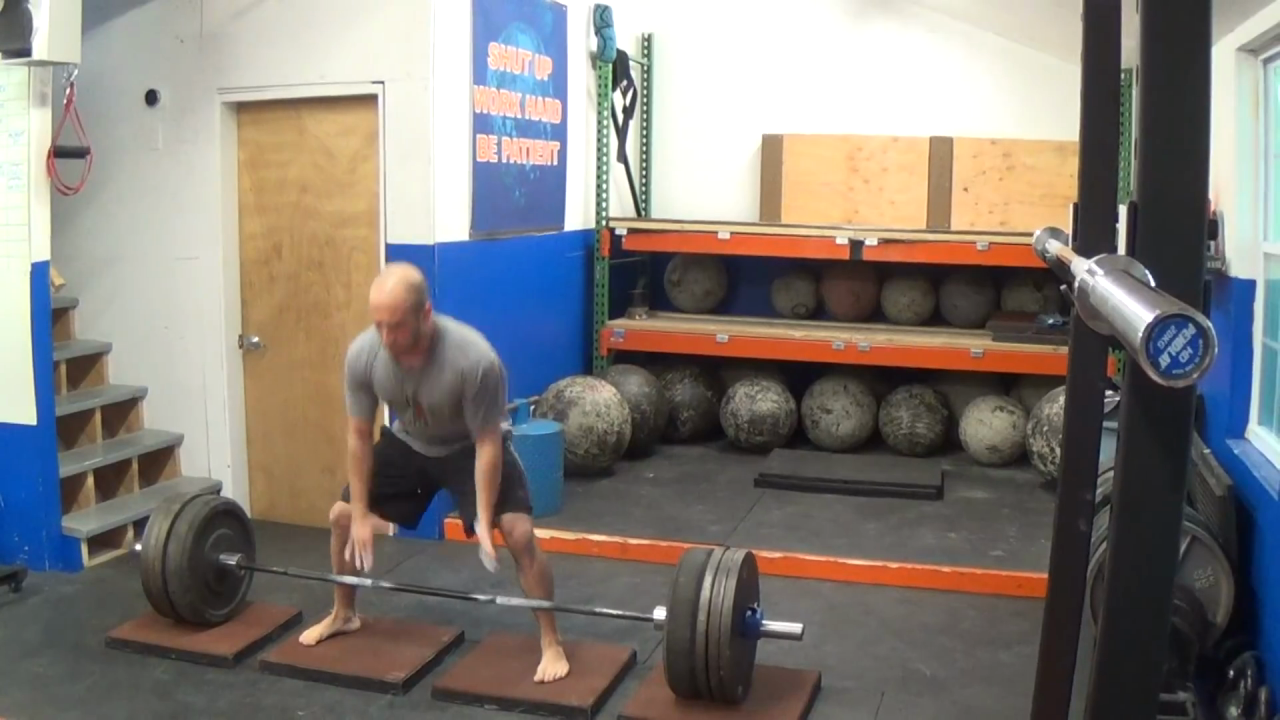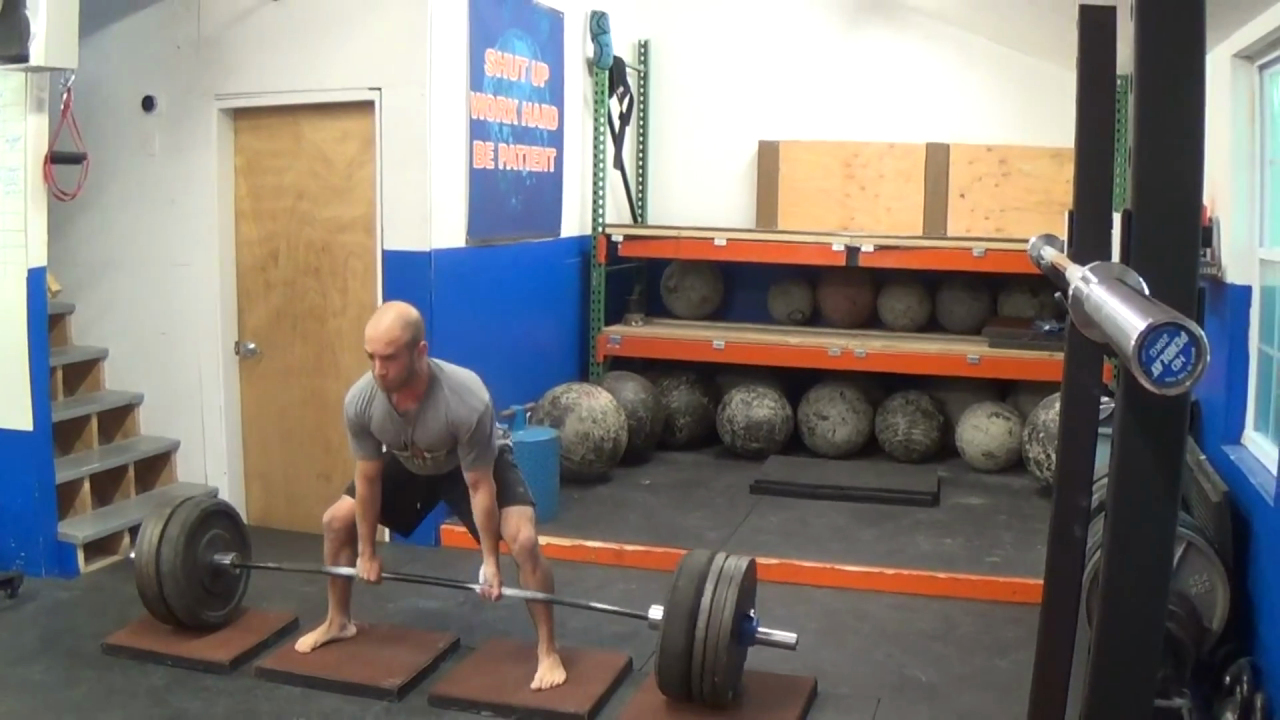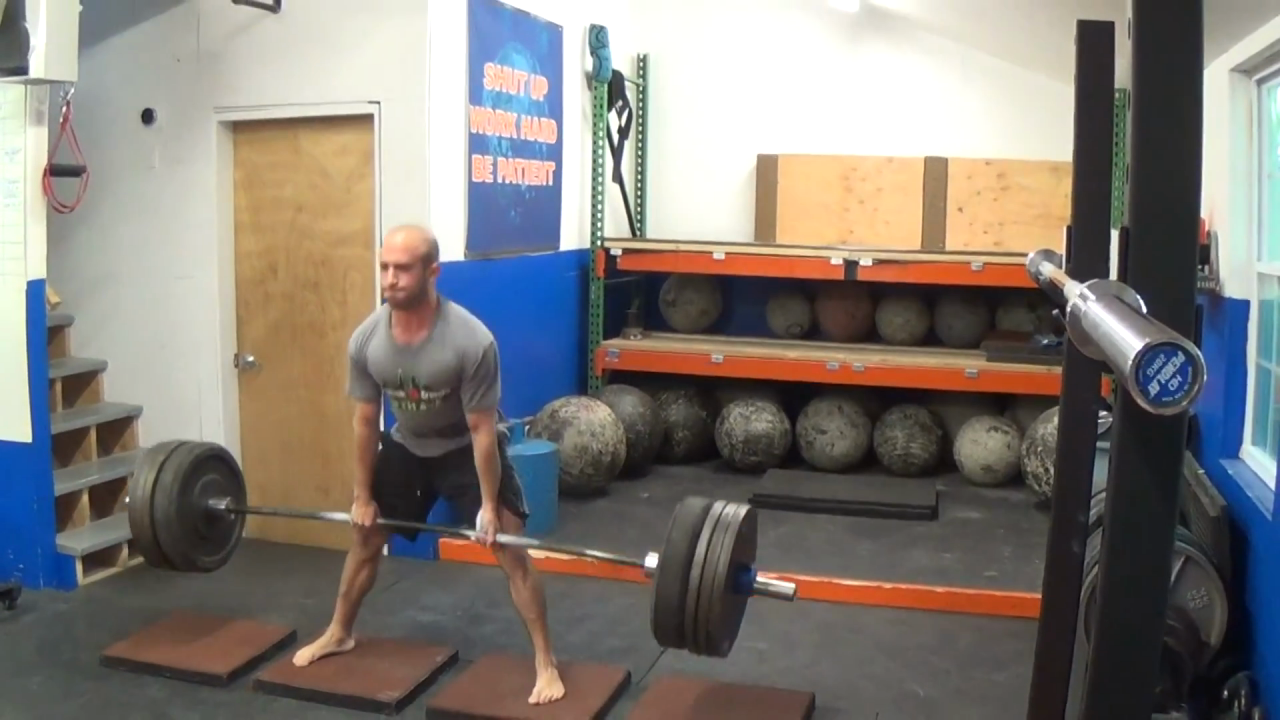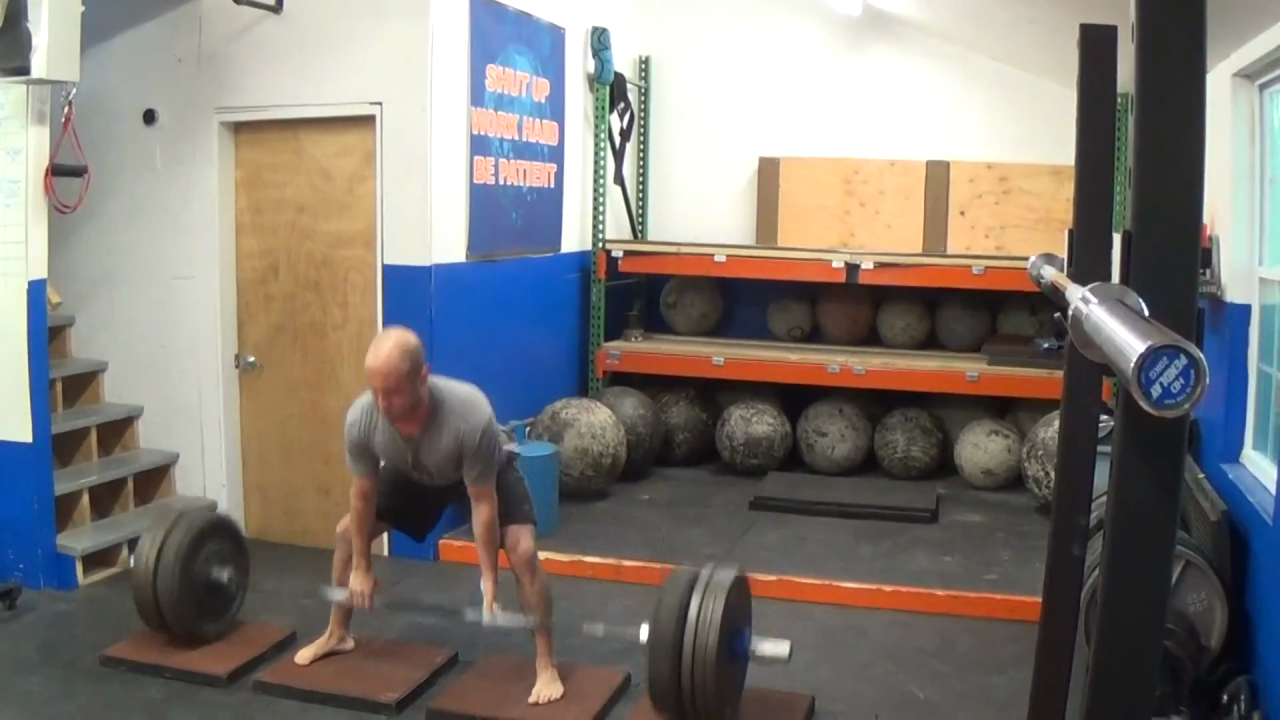
dt=0.5s
person 1, frame 1
left shoulder: (472, 359)
right shoulder: (362, 357)
left elbow: (488, 445)
right elbow: (360, 436)
left wrist: (485, 522)
right wrist: (362, 513)
left hip: (471, 444)
right hip: (409, 445)
left knee: (518, 535)
right knee: (342, 521)
left ankle: (550, 642)
right ankle: (344, 614)
person 1, frame 2
left shoulder: (468, 401)
right shoulder: (360, 401)
left elbow: (479, 486)
right elbow: (368, 478)
left wrist: (490, 562)
right wrist: (367, 552)
left hip: (481, 462)
right hip: (407, 464)
left knee: (522, 539)
right knee: (336, 522)
left ankle: (547, 650)
right ankle: (338, 621)
person 1, frame 3
left shoulder: (470, 341)
right shoulder: (366, 338)
left elbow: (483, 428)
right elbow: (366, 421)
left wrist: (490, 507)
right wrist: (362, 497)
left hip: (466, 449)
right hip: (404, 447)
left knee: (510, 551)
right knee: (365, 540)
left ankle: (546, 666)
right ankle: (338, 635)
person 1, frame 4
left shoulder: (472, 418)
right shoulder: (361, 419)
left elbow: (482, 501)
right elbow: (363, 495)
left wrist: (488, 582)
right wrist: (361, 571)
left hip: (482, 477)
right hip: (413, 475)
left knee: (522, 552)
right knee: (347, 532)
left ankle: (545, 664)
right ankle: (337, 635)
